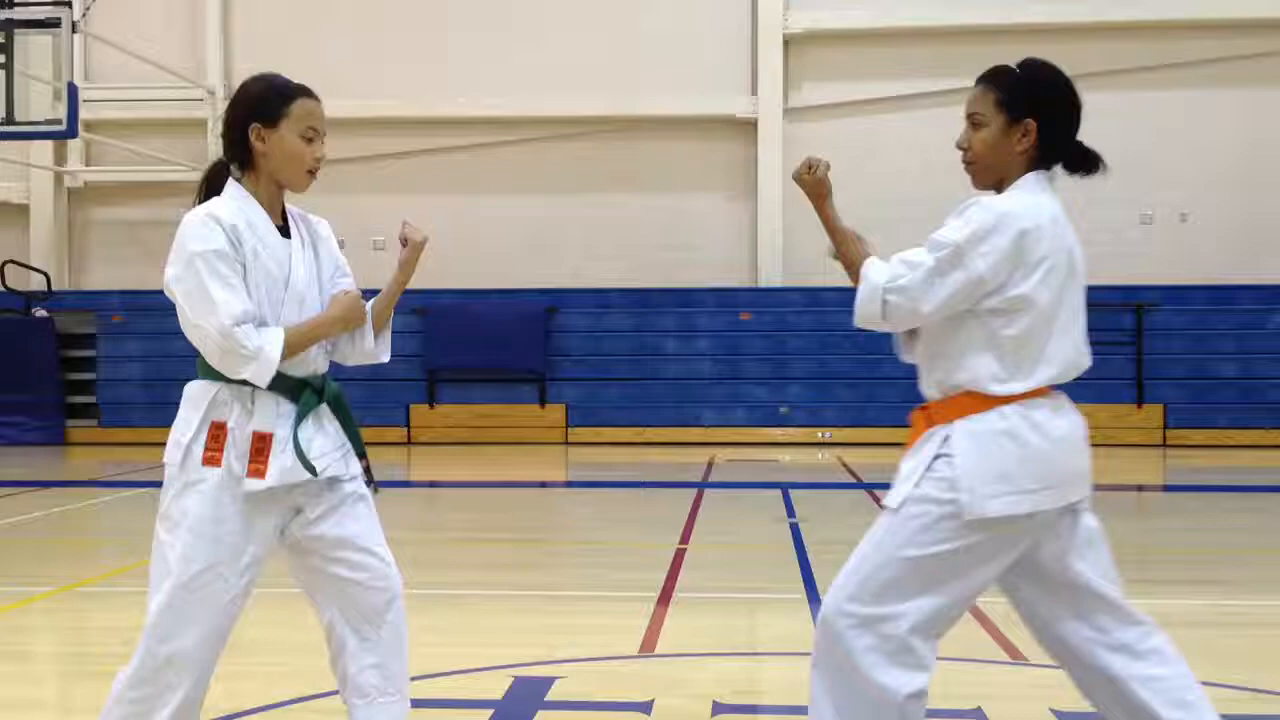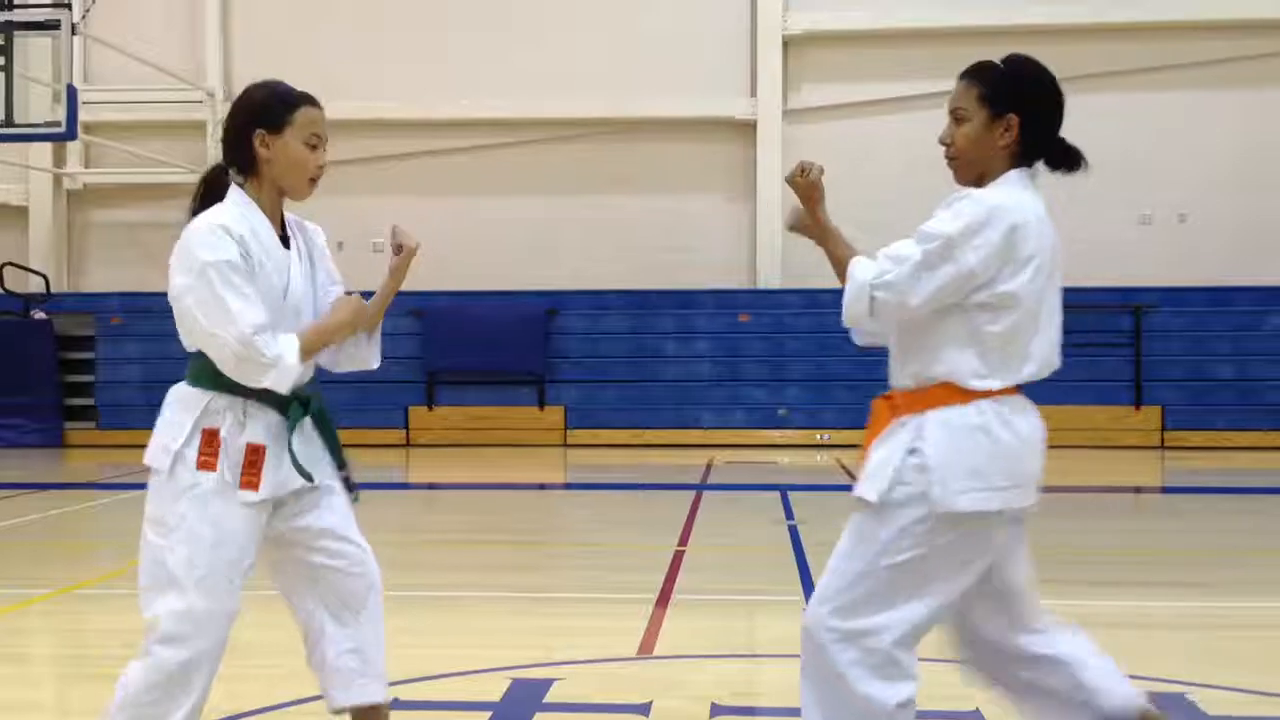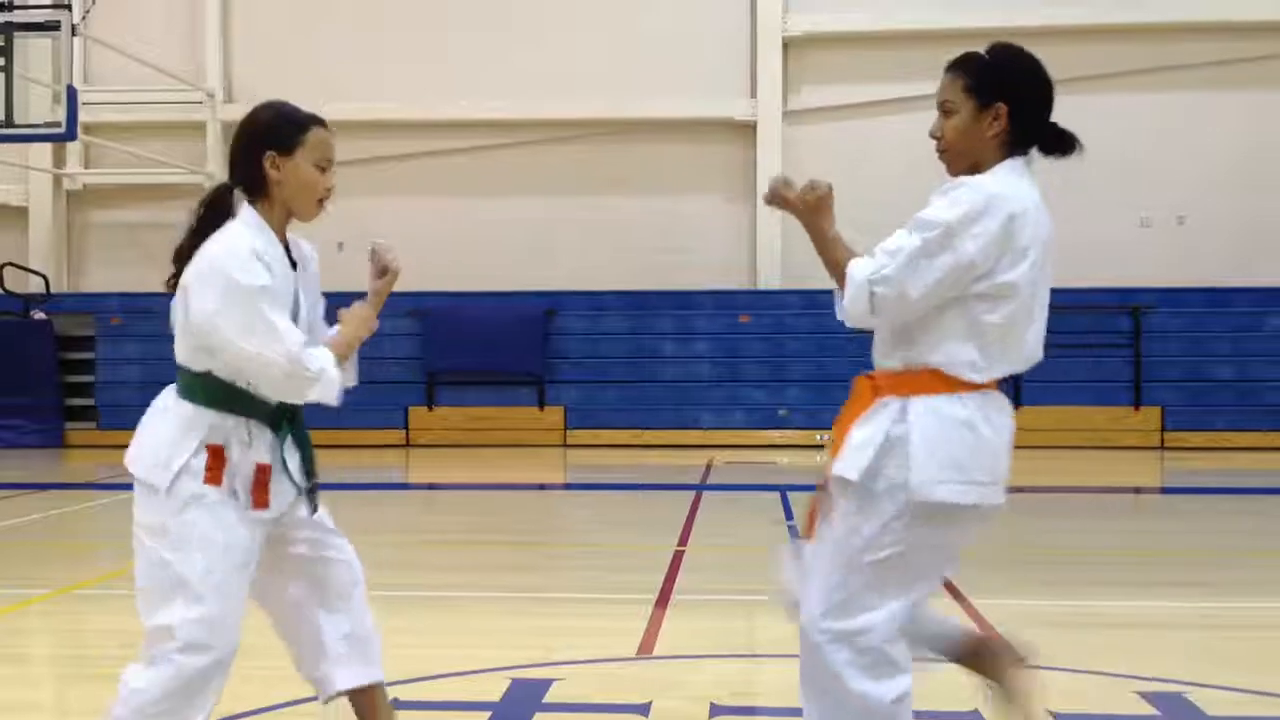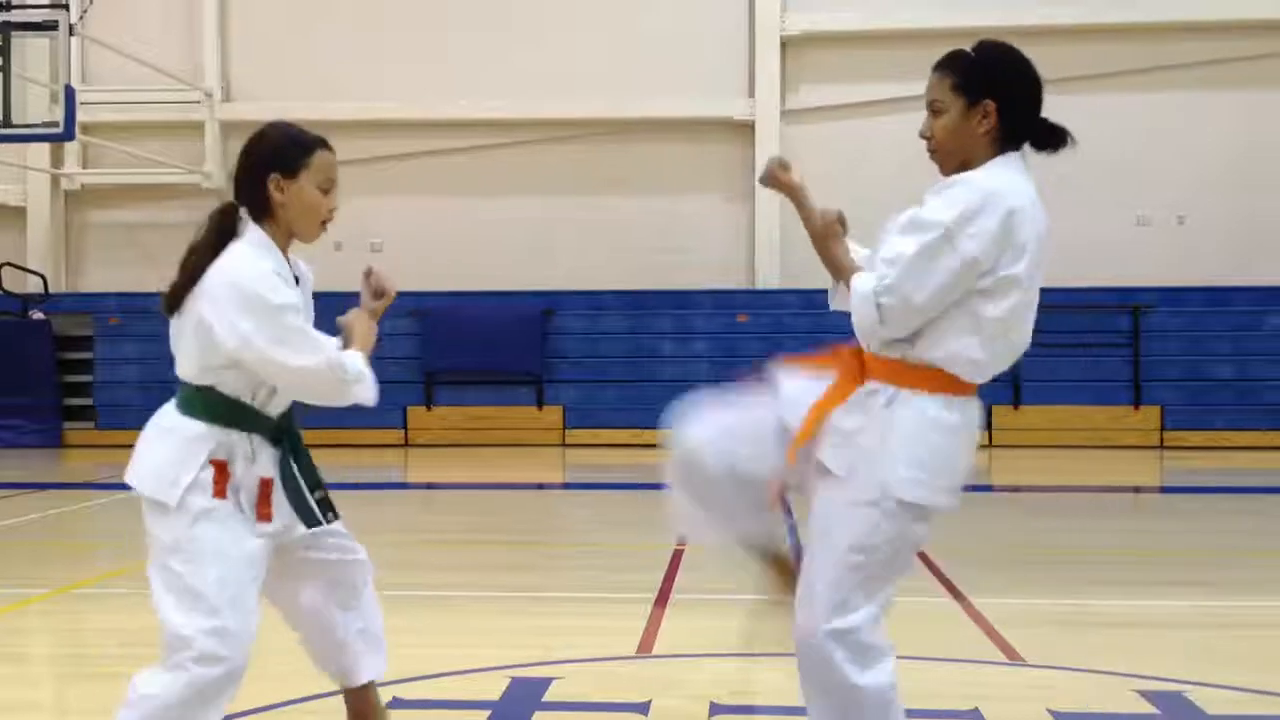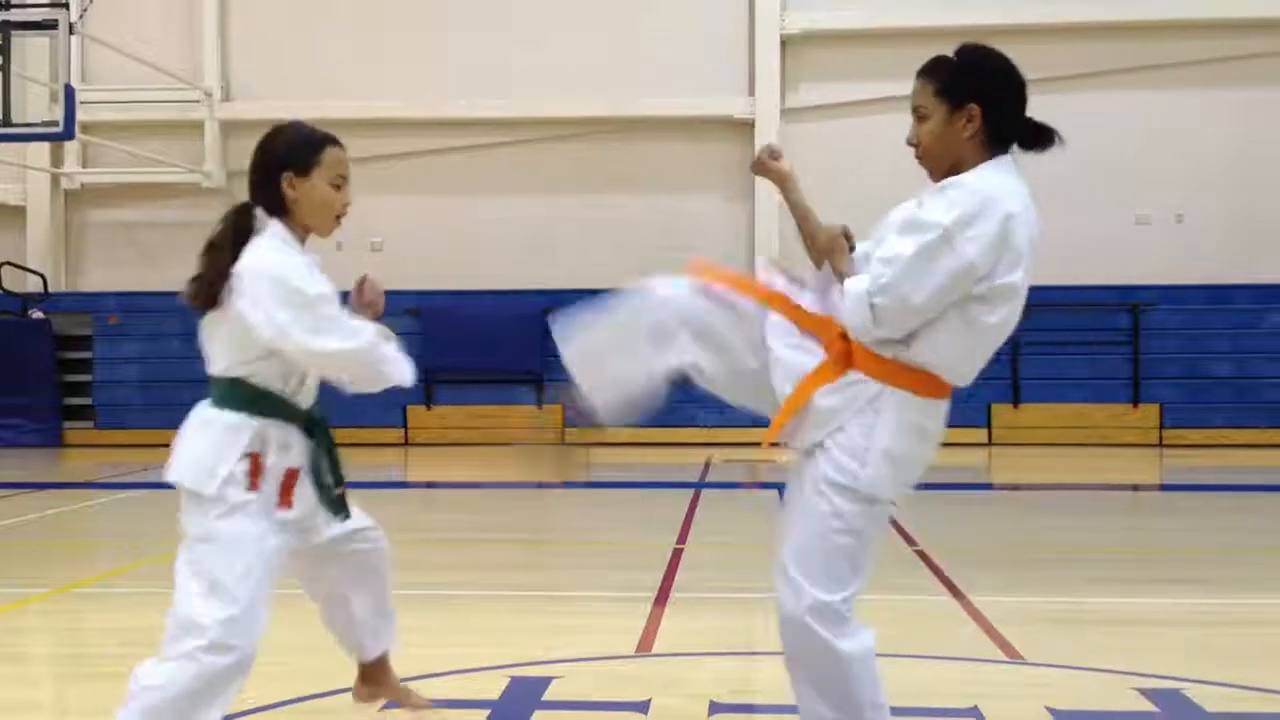
dt=0.1s
person 1, frame 1
left shoulder: (1005, 221)
right shoulder: (1038, 217)
left elbow: (892, 302)
right elbow: (932, 317)
left wrist: (830, 215)
right wrist: (860, 250)
left hip: (985, 456)
right hip: (1029, 443)
left knee: (863, 619)
right knee: (1097, 626)
person 1, frame 2
left shoulder: (990, 215)
right shoulder: (1015, 214)
left elbow: (876, 301)
right elbow: (908, 312)
left wrist: (820, 221)
right wrist: (831, 243)
left hip: (953, 452)
right hip: (990, 440)
left knee: (845, 629)
right knee: (1003, 634)
person 1, frame 3
left shoulder: (986, 203)
right shoulder: (1005, 199)
left elbow: (871, 300)
right elbow: (897, 296)
left wrist: (817, 226)
right wrist: (817, 224)
left hip: (931, 437)
right hip: (924, 421)
left knee: (841, 627)
right knee: (821, 592)
right ankle: (989, 656)
person 1, frame 4
left shoulder: (990, 200)
right shoulder: (987, 195)
left elbow: (882, 309)
right elbow: (882, 291)
left wrist: (835, 247)
right wrist: (803, 201)
left hip: (904, 425)
right hip: (878, 401)
left knee: (834, 623)
right knee: (702, 436)
right ankle: (784, 567)
person 1, frame 5
left shoulder: (983, 206)
right shoulder: (965, 197)
left elbow: (872, 308)
right elbow: (845, 276)
left wrist: (843, 256)
right wrist: (790, 188)
left hip: (877, 417)
right hip: (836, 371)
left knee: (815, 607)
right knee: (673, 309)
right ankle: (579, 415)
person 2, frame 1
left shoulder: (315, 236)
right shoulder: (209, 229)
left elbow: (356, 344)
right elbow: (235, 349)
left wrist: (402, 275)
right wrist: (330, 318)
left hip: (309, 437)
right hip: (226, 443)
left knee: (368, 588)
right knee: (186, 619)
person 2, frame 2
left shoulder: (308, 242)
right shoulder: (213, 236)
left elbow: (346, 353)
right elbow: (251, 357)
left wrist: (393, 281)
right wrist: (337, 323)
left hip: (290, 443)
right hip: (215, 451)
left knee: (347, 579)
right knee: (191, 623)
person 2, frame 3
left shoulder: (295, 257)
right shoulder: (232, 258)
left elbow: (310, 357)
right elbow: (296, 374)
left wrist: (372, 303)
right wrist: (353, 332)
left hip: (253, 455)
right hip: (198, 463)
left knee: (326, 577)
right knee: (197, 639)
person 2, frame 4
left shoulder: (287, 271)
right shoulder: (246, 278)
left elbow: (306, 368)
right elbow: (327, 378)
left wrist: (368, 317)
right wrist: (361, 337)
left hip: (254, 468)
right hip: (203, 477)
left knee: (338, 570)
right knee: (213, 648)
person 2, frame 5
left shoulder: (268, 256)
right shoulder: (278, 272)
right elbow: (358, 362)
left wrist: (355, 319)
right wrist: (373, 327)
left hip: (274, 455)
right hip: (237, 466)
left knee: (356, 553)
right knee: (220, 636)
